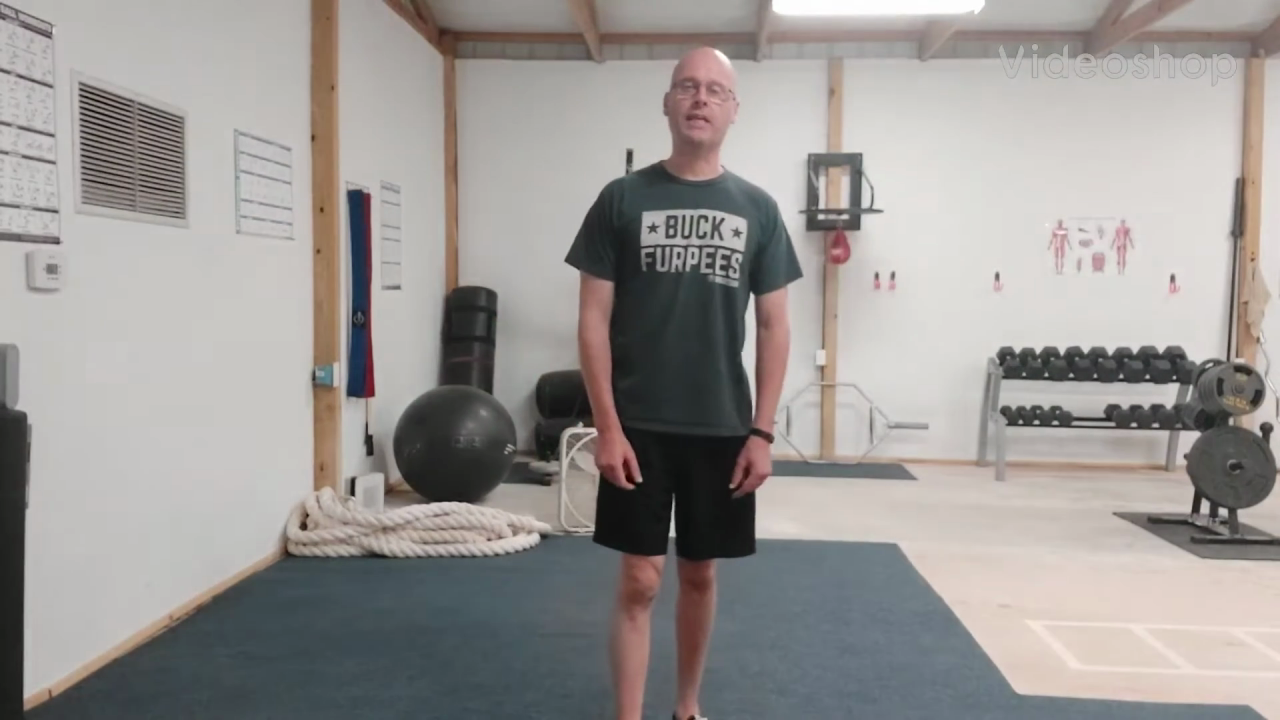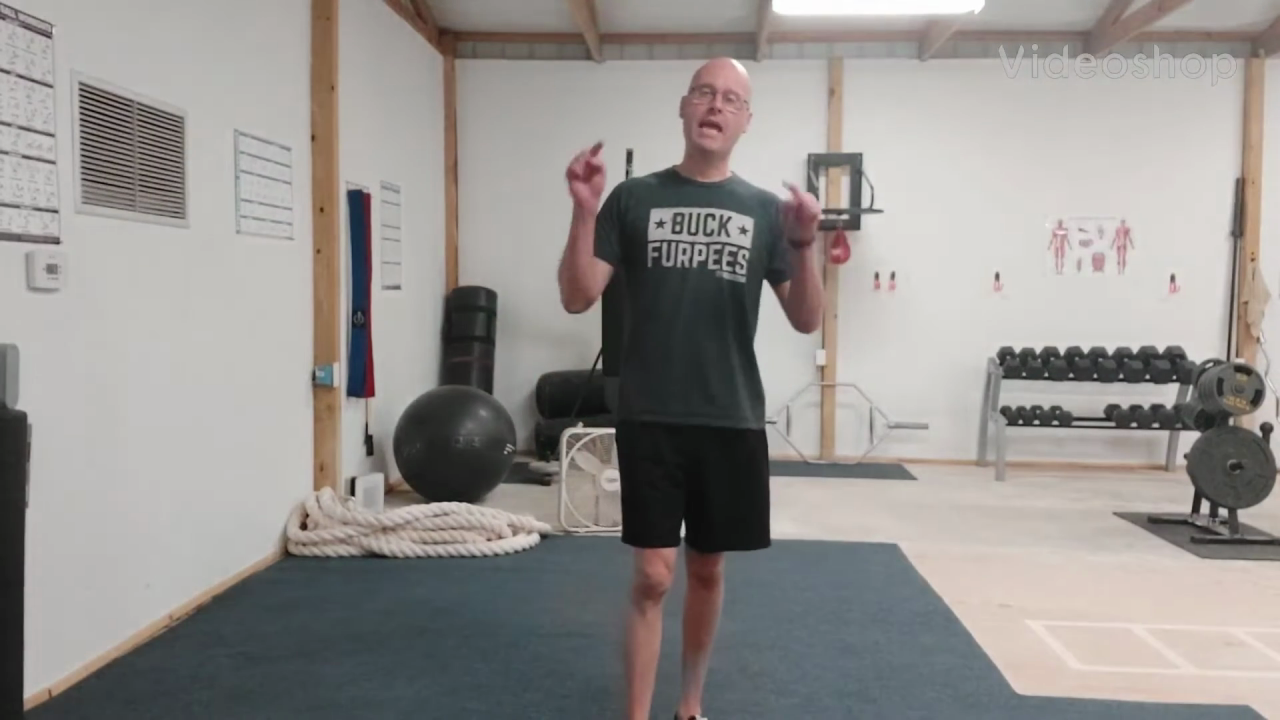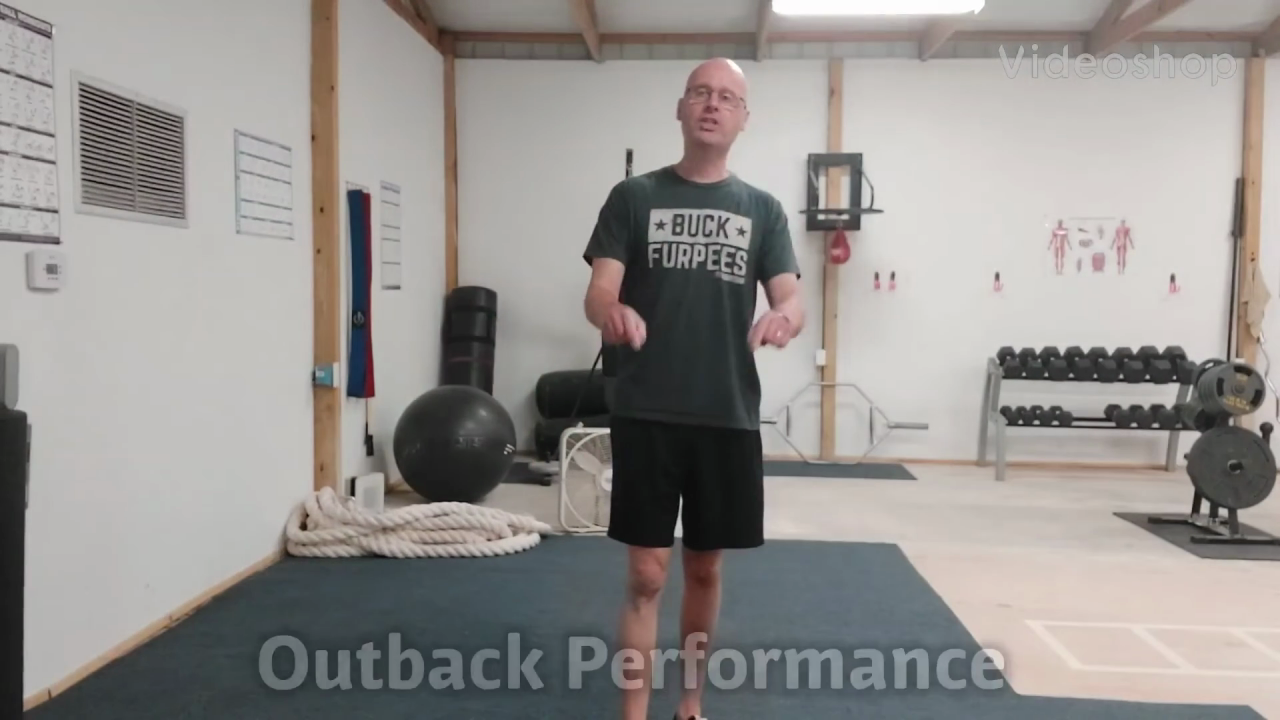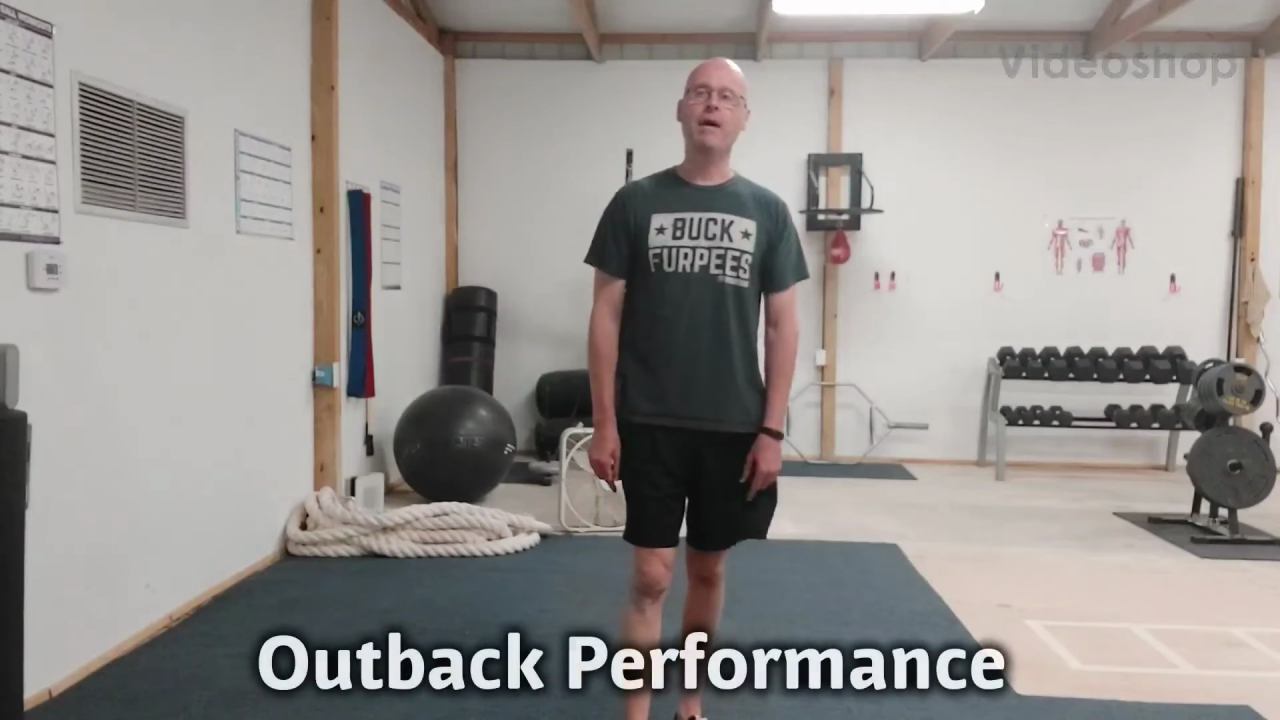
dt=0.5s
person 1, frame 1
left shoulder: (756, 208)
right shoulder: (622, 199)
left elbow: (773, 325)
right elbow: (594, 318)
left wrist: (762, 431)
right wrist: (607, 426)
left hip: (720, 429)
right hip: (639, 427)
left knee: (699, 574)
right knee: (638, 581)
person 1, frame 2
left shoulder: (765, 209)
right shoulder: (634, 197)
left elbow: (806, 319)
right elbow: (578, 297)
left wrist: (804, 245)
right wrist: (585, 212)
left hip: (732, 419)
right hip: (649, 418)
left knee: (708, 569)
right knee: (653, 575)
person 1, frame 3
left shoulder: (762, 210)
right shoulder: (634, 196)
left elbow: (791, 303)
right elbow: (597, 291)
left wrist: (779, 320)
right wrist: (616, 314)
left hip: (727, 420)
right hip: (646, 416)
left knee: (705, 568)
right knee: (645, 574)
person 1, frame 4
left shoulder: (767, 210)
right shoulder: (635, 202)
left elbow: (782, 325)
right elbow: (606, 315)
left wrist: (772, 430)
right wrist: (604, 423)
left hip: (733, 426)
right hip: (650, 423)
left knee: (709, 568)
right knee: (651, 574)
